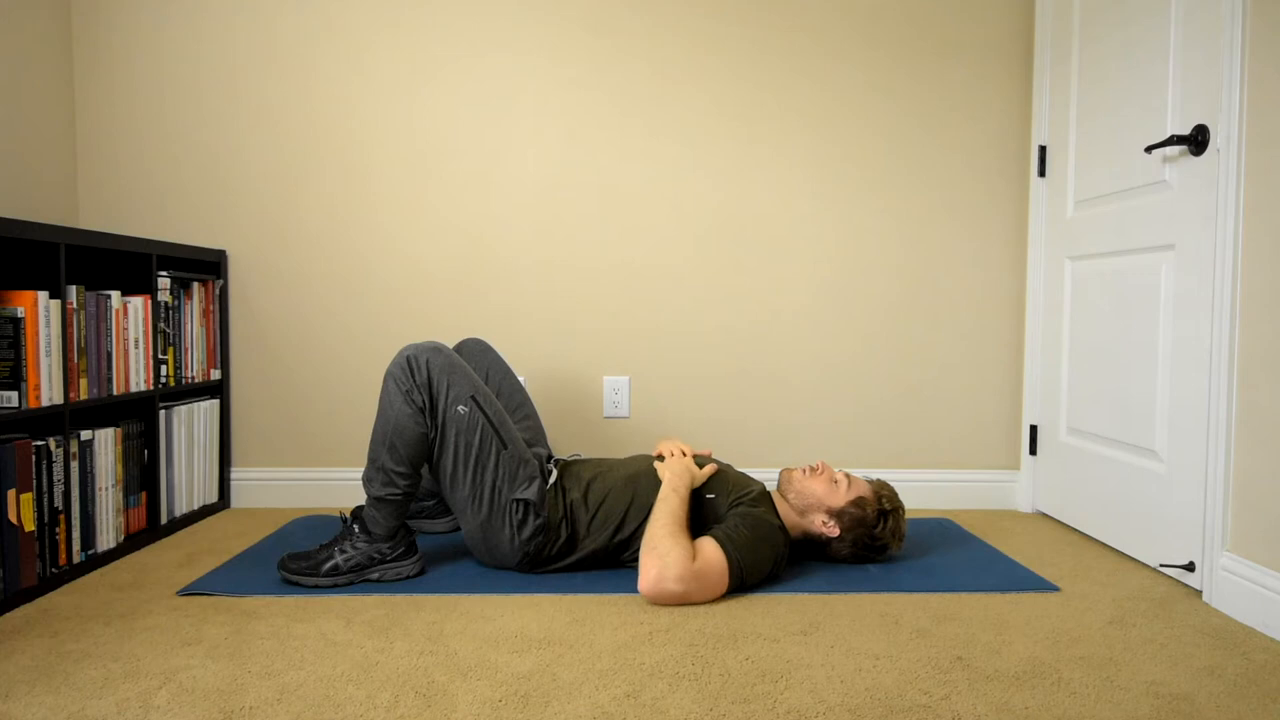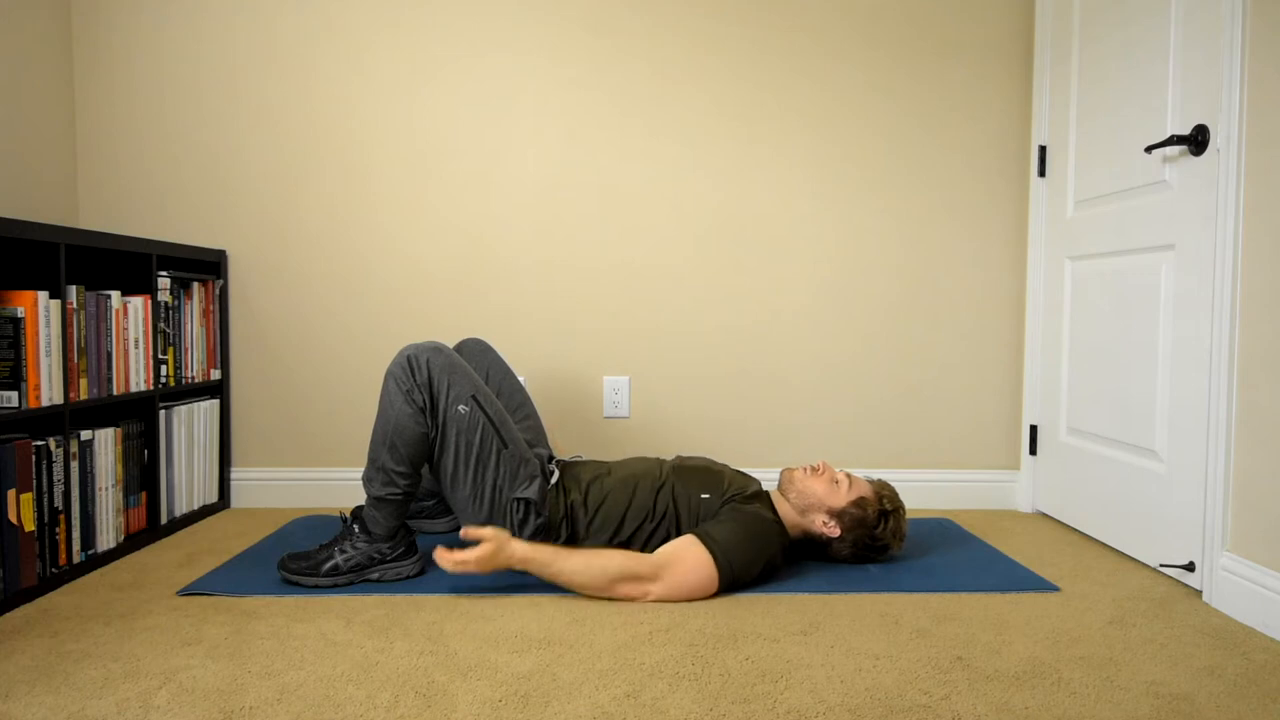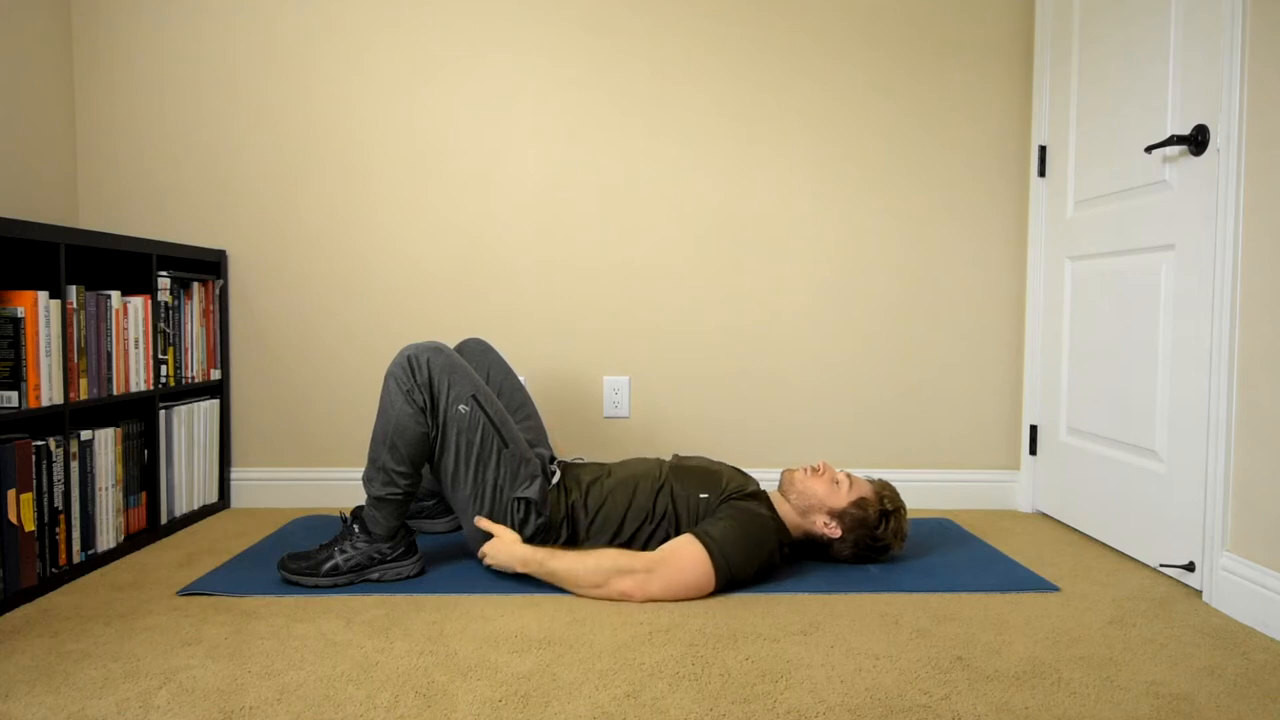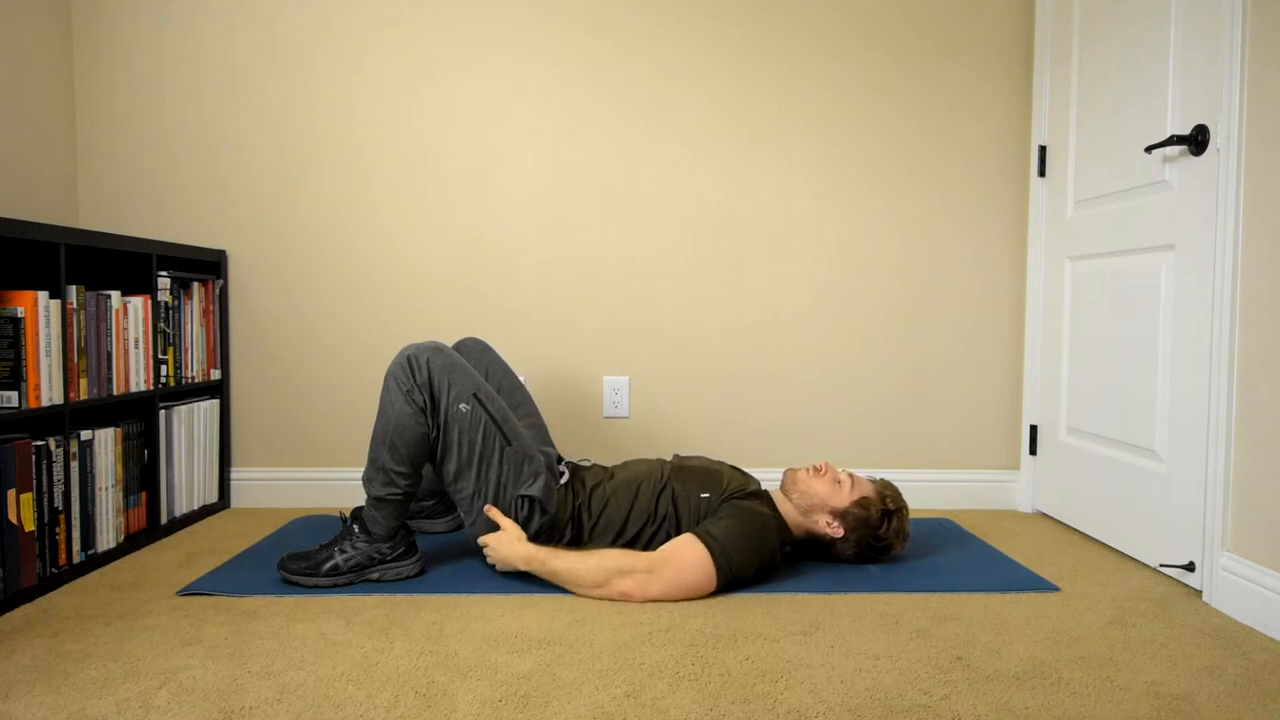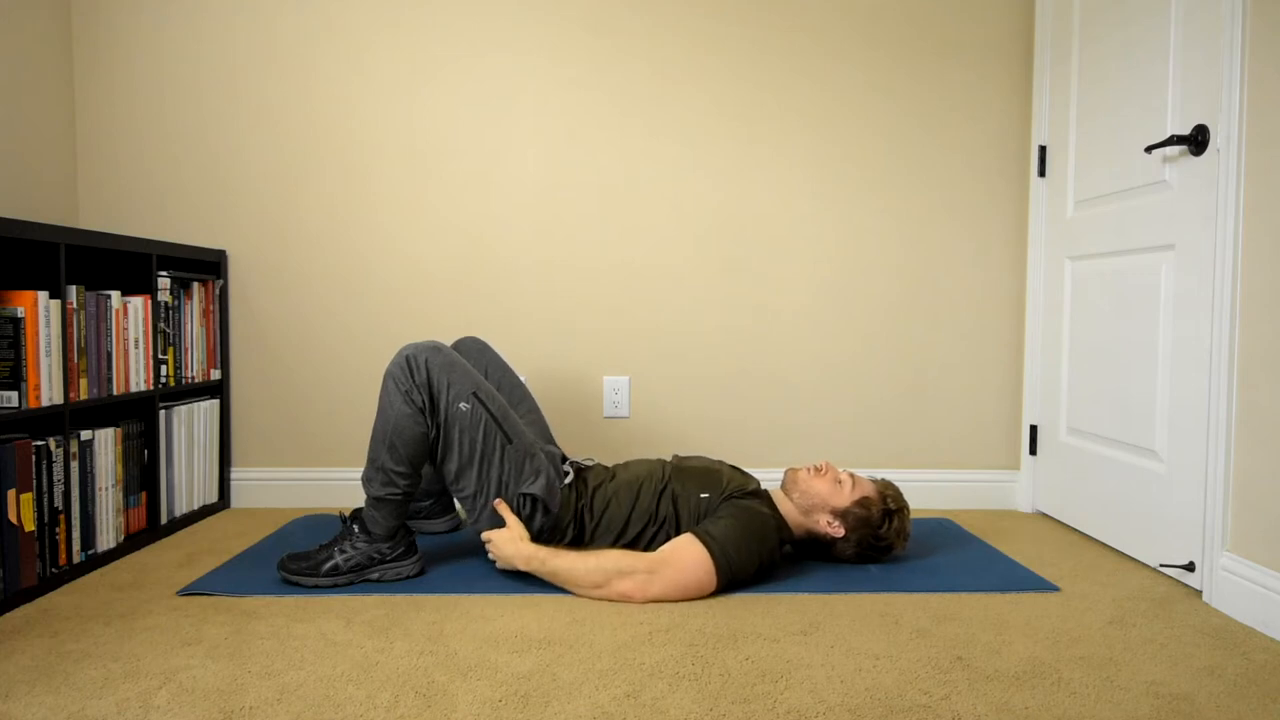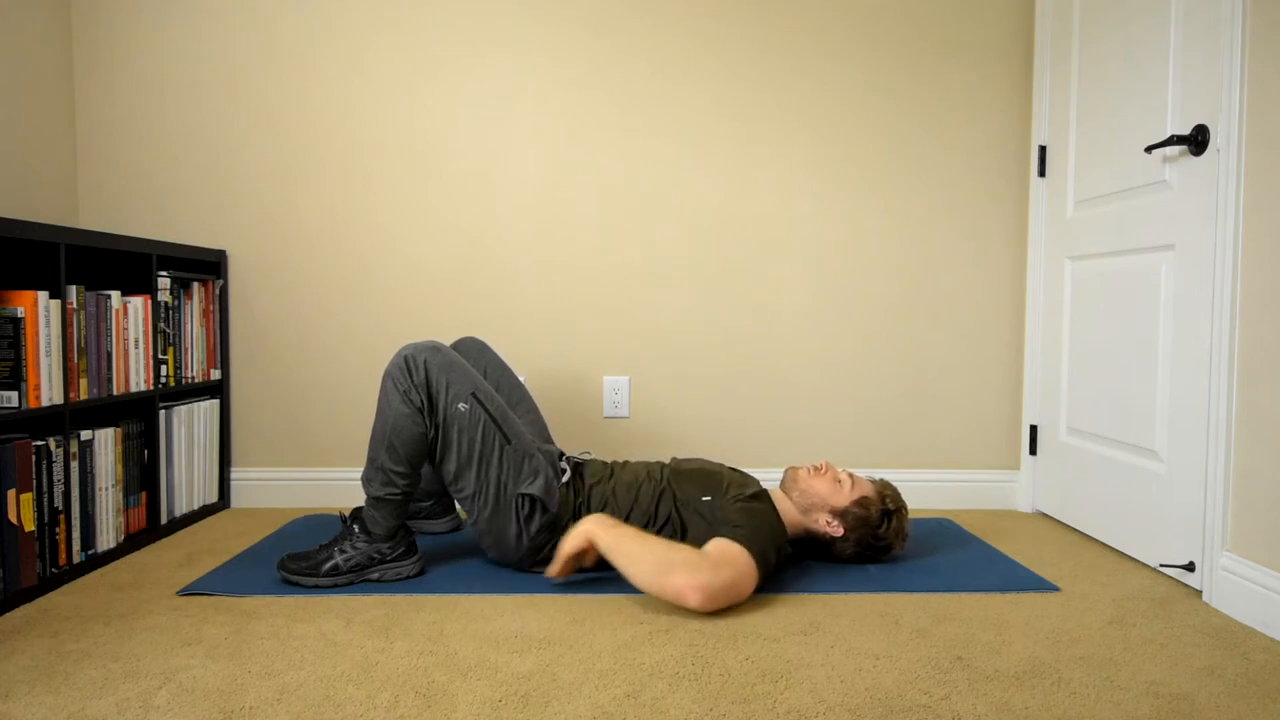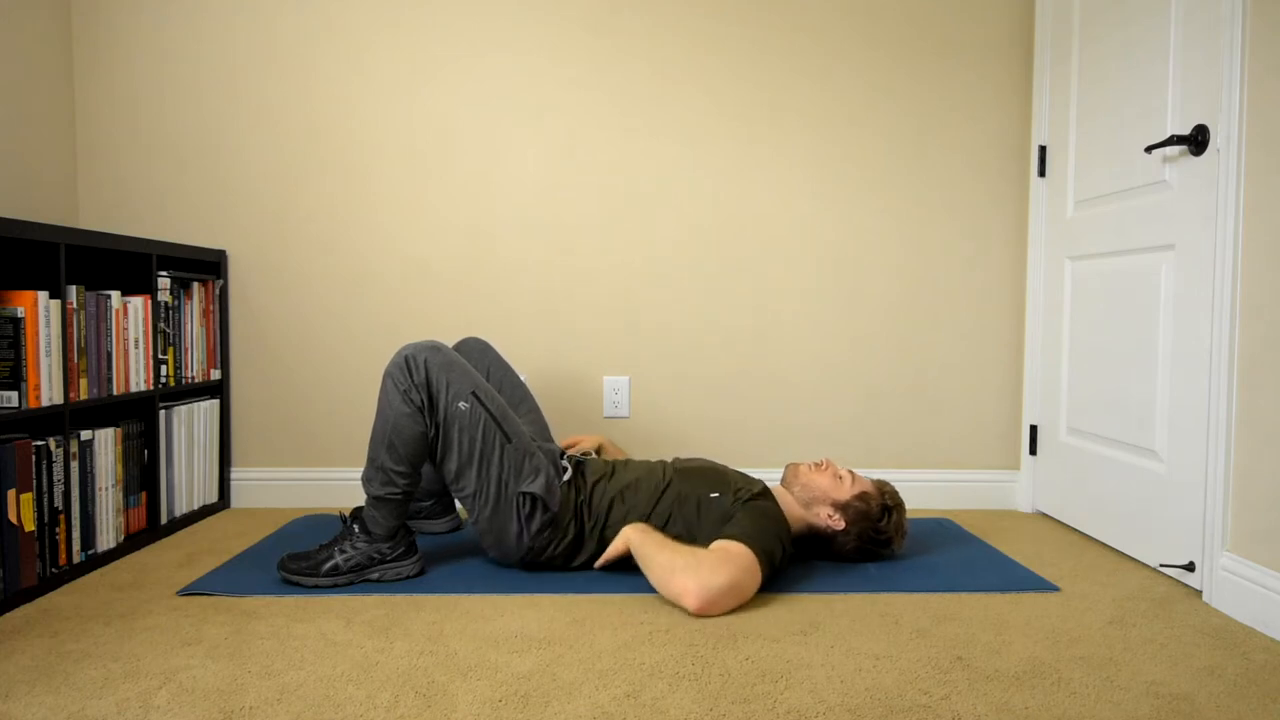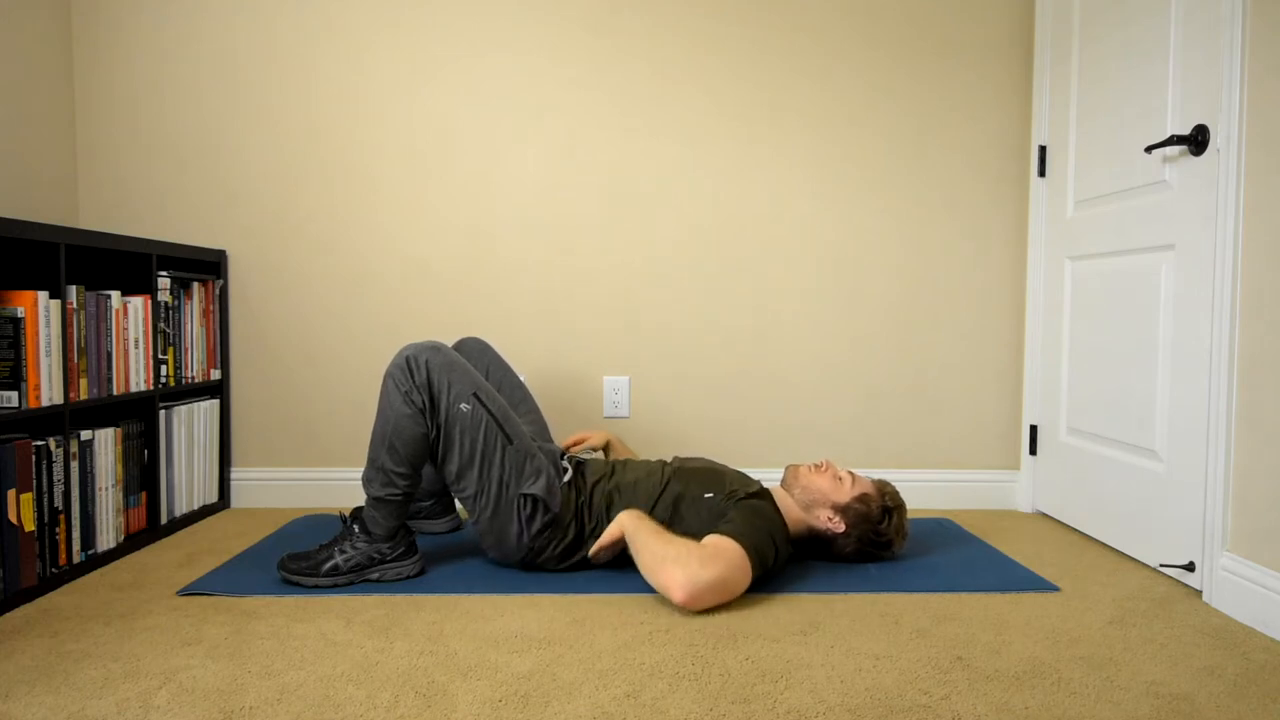
dt=0.5s
person 1, frame 1
left shoulder: (761, 537)
right shoulder: (755, 504)
left elbow: (661, 581)
left wrist: (679, 474)
right wrist: (678, 458)
left hip: (525, 520)
right hip: (552, 480)
left knee: (422, 364)
right knee: (470, 352)
left ankle: (377, 542)
right ankle: (424, 503)
person 1, frame 2
left shoulder: (755, 537)
right shoulder: (753, 505)
left elbow: (643, 579)
left wrist: (515, 553)
right wrist: (554, 470)
left hip: (535, 513)
right hip: (556, 483)
left knee: (422, 365)
right knee: (470, 352)
left ankle: (378, 543)
right ankle: (426, 502)
person 1, frame 3
left shoulder: (752, 535)
right shoulder: (747, 503)
left elbow: (638, 579)
left wrist: (523, 557)
left hip: (529, 513)
right hip: (555, 483)
left knee: (422, 364)
right knee: (472, 352)
left ankle: (379, 543)
right ankle: (429, 501)
person 1, frame 4
left shoulder: (753, 533)
right shoulder: (750, 503)
left elbow: (640, 579)
left wrist: (525, 555)
left hip: (534, 511)
right hip: (561, 480)
left knee: (422, 365)
right knee: (468, 352)
left ankle: (378, 542)
right ankle: (430, 503)
person 1, frame 5
left shoulder: (753, 533)
right shoulder: (751, 503)
left elbow: (640, 580)
left wrist: (527, 556)
left hip: (538, 508)
right hip: (564, 479)
left knee: (420, 365)
right knee: (468, 351)
left ankle: (379, 543)
right ankle: (428, 503)
person 1, frame 6
left shoulder: (760, 533)
right shoulder: (754, 505)
left elbow: (695, 585)
left wrist: (599, 526)
left hip: (536, 511)
right hip: (564, 478)
left knee: (419, 365)
right knee: (467, 352)
left ankle: (378, 542)
right ankle: (427, 504)
person 1, frame 7
left shoulder: (764, 529)
right shoulder: (754, 502)
left elbow: (702, 590)
left wrist: (635, 533)
right wrist: (604, 448)
left hip: (534, 514)
right hip: (564, 480)
left knee: (420, 364)
right knee: (470, 353)
left ankle: (380, 542)
right ankle: (429, 503)
person 1, frame 8
left shoulder: (761, 530)
right shoulder: (756, 503)
left elbow: (689, 583)
left wrist: (630, 521)
right wrist: (613, 445)
left hip: (534, 516)
right hip: (564, 477)
left knee: (421, 364)
right knee: (469, 352)
left ankle: (379, 541)
right ankle: (427, 502)
